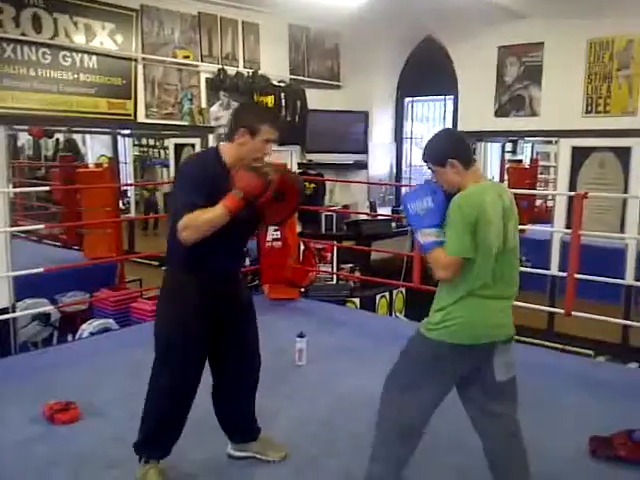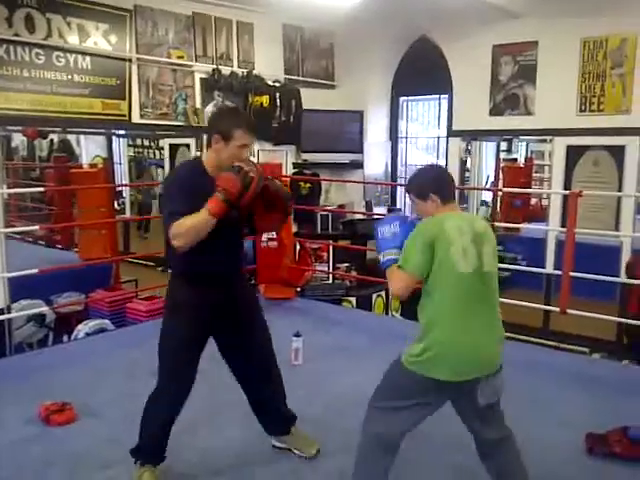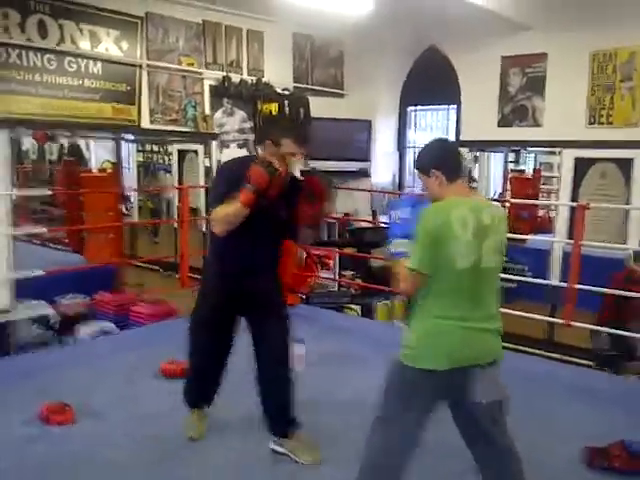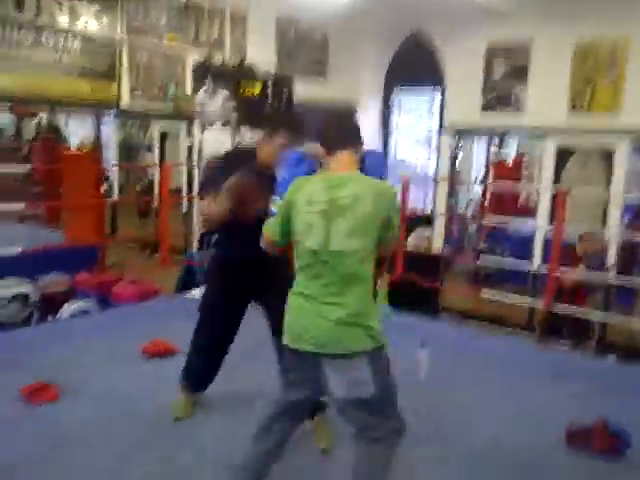
dt=0.5s
person 1, frame 1
left shoulder: (249, 173)
right shoulder: (196, 169)
right elbow: (188, 232)
right wrist: (236, 197)
left hip: (230, 284)
right hip: (187, 285)
left knee: (243, 359)
right knee: (177, 371)
left ankle: (243, 437)
person 1, frame 2
left shoulder: (238, 177)
right shoulder: (182, 179)
left elbow: (250, 224)
right elbow: (180, 239)
right wrist: (220, 199)
left hip: (234, 286)
right hip: (190, 292)
left knee: (259, 361)
right knee: (174, 378)
left ankle: (282, 429)
person 1, frame 3
left shoulder: (292, 185)
right shoulder: (231, 172)
right elbow: (219, 224)
right wrist: (252, 190)
left hip: (264, 279)
right hip: (222, 276)
left knee: (275, 354)
right knee: (207, 348)
left ankle: (283, 432)
right ankle: (197, 405)
person 1, frame 4
right shoulder: (232, 163)
right elbow: (210, 214)
right wrist: (226, 203)
left hip: (273, 267)
right hip: (230, 265)
right knee: (211, 332)
left ankle: (315, 411)
right ankle: (191, 390)
person 2, frame 1
left shoulder: (465, 202)
right shoulder: (502, 194)
left elbow: (444, 270)
left wrist: (427, 226)
right wrist: (441, 217)
left hip: (455, 328)
right hip: (497, 327)
left knee: (400, 402)
right knee: (500, 419)
person 2, frame 2
left shoulder: (428, 229)
right shoulder: (484, 229)
left elbow: (399, 288)
left wrist: (389, 251)
left hip: (437, 356)
right hip: (485, 354)
left knee: (380, 420)
right knee: (493, 432)
person 2, frame 3
left shoulder: (434, 216)
right shoulder: (495, 213)
left elbow: (408, 284)
left hip: (431, 348)
right hip: (480, 345)
left knee: (389, 434)
right knee: (493, 439)
person 2, frame 4
left shoulder: (300, 189)
right shoulder: (381, 193)
left elbow: (269, 242)
left hip: (300, 327)
right hip: (350, 332)
left knee: (286, 411)
right knee: (381, 428)
